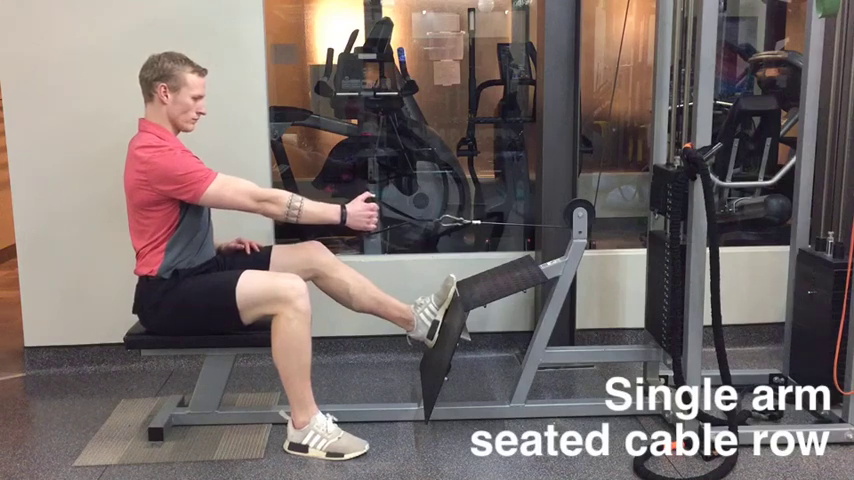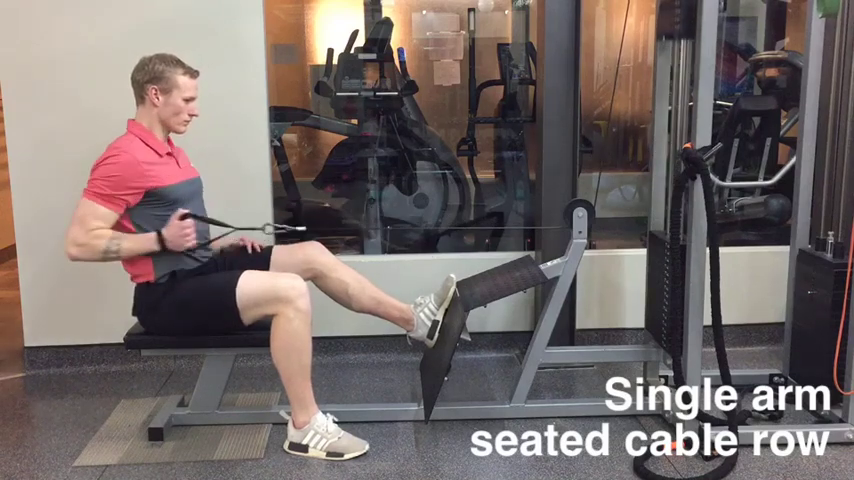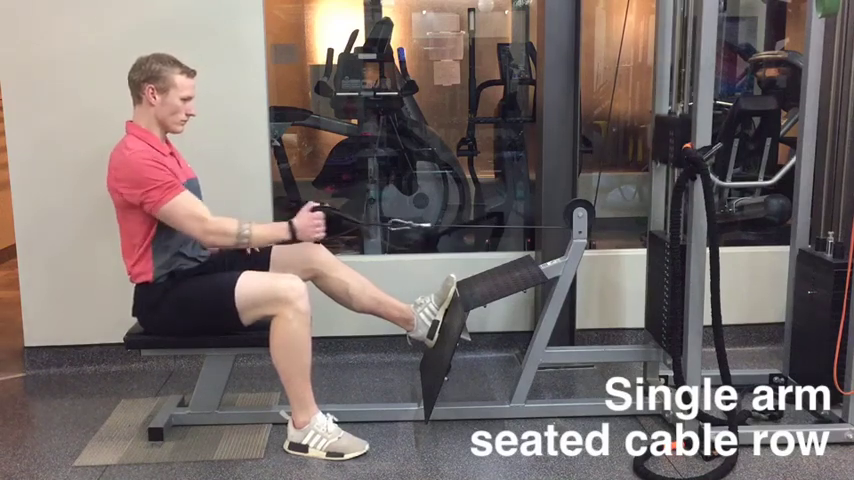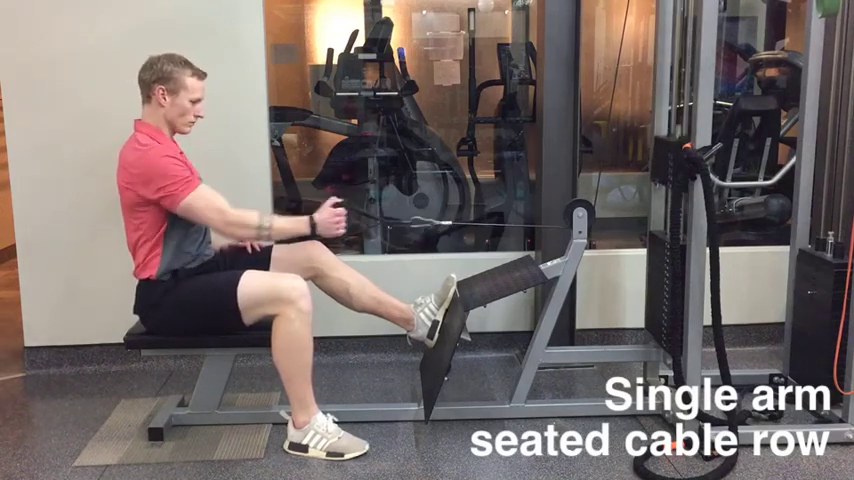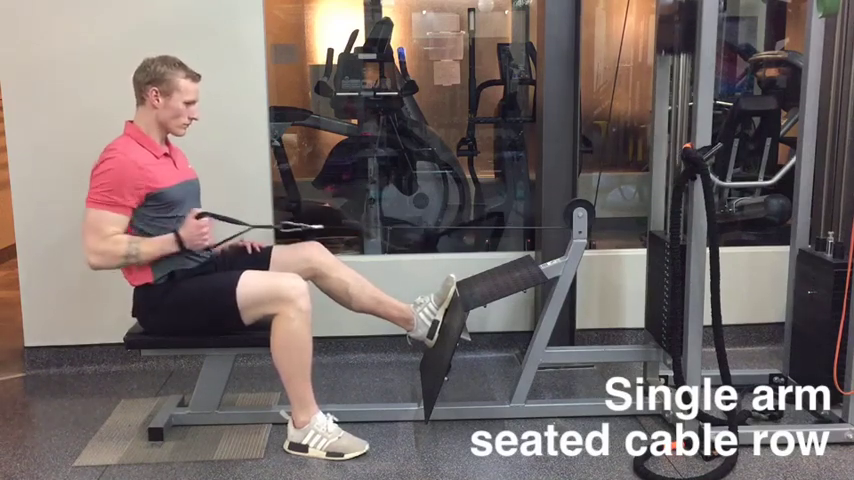
dt=1s
person 1, frame 1
left shoulder: (158, 146)
right shoulder: (158, 156)
right elbow: (259, 200)
left wrist: (220, 246)
right wrist: (342, 214)
left hip: (194, 269)
right hip: (169, 293)
left knee: (313, 256)
right knee: (290, 292)
left ankle: (414, 320)
right ankle: (305, 426)
person 1, frame 2
left shoulder: (167, 149)
right shoulder: (125, 159)
right elbow: (80, 243)
left wrist: (222, 245)
right wrist: (162, 240)
left hip: (201, 267)
right hip: (167, 294)
left knee: (311, 254)
right knee: (290, 292)
left ankle: (414, 321)
right ankle: (305, 425)
person 1, frame 3
left shoulder: (158, 148)
right shoulder: (135, 158)
right elbow: (208, 229)
left wrist: (241, 241)
right wrist: (289, 229)
left hip: (194, 269)
right hip: (166, 295)
left knee: (311, 256)
right knee: (289, 293)
left ankle: (414, 321)
right ankle: (305, 426)
person 1, frame 4
left shoulder: (158, 147)
right shoulder: (149, 155)
right elbow: (230, 220)
left wrist: (224, 246)
right wrist: (312, 222)
left hip: (194, 269)
right hip: (169, 294)
left knee: (312, 256)
right knee: (291, 293)
left ankle: (415, 320)
right ankle: (305, 426)
person 1, frame 5
left shoulder: (168, 151)
right shoulder: (121, 162)
right elbow: (99, 251)
left wrist: (220, 247)
right wrist: (178, 240)
left hip: (199, 270)
right hip: (166, 295)
left knee: (311, 254)
right knee: (289, 291)
left ankle: (415, 321)
right ankle: (305, 426)
